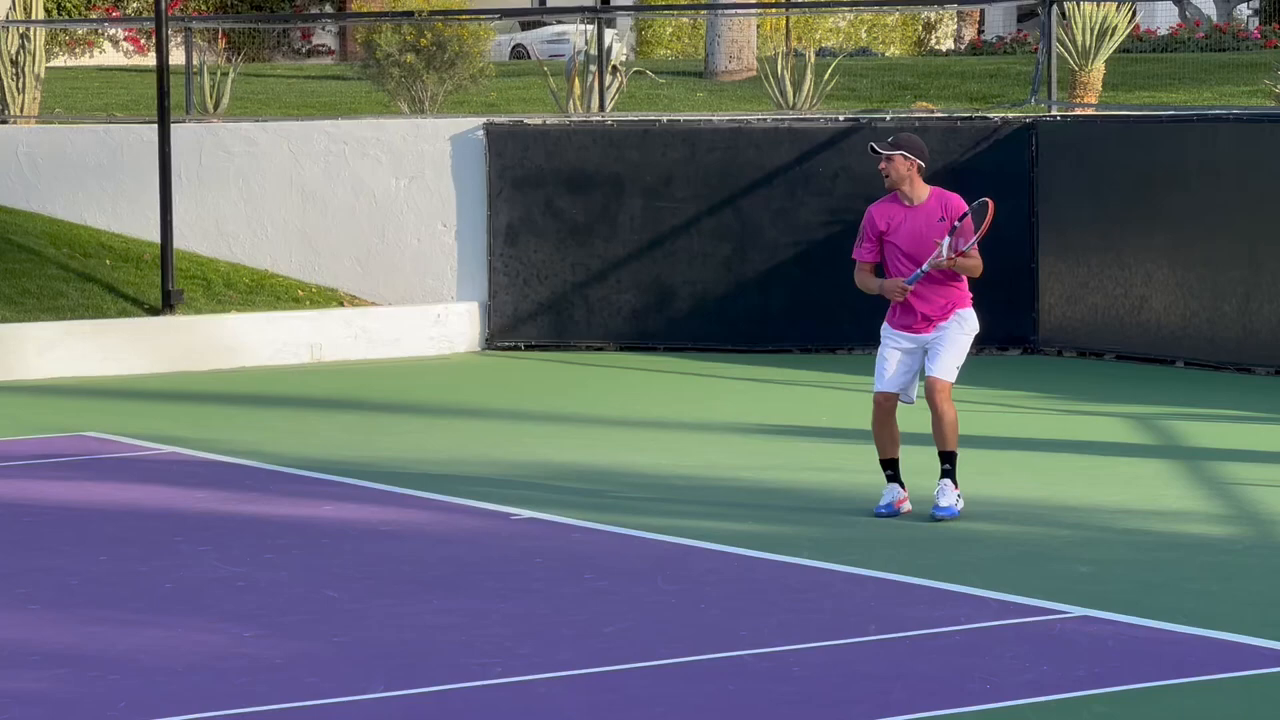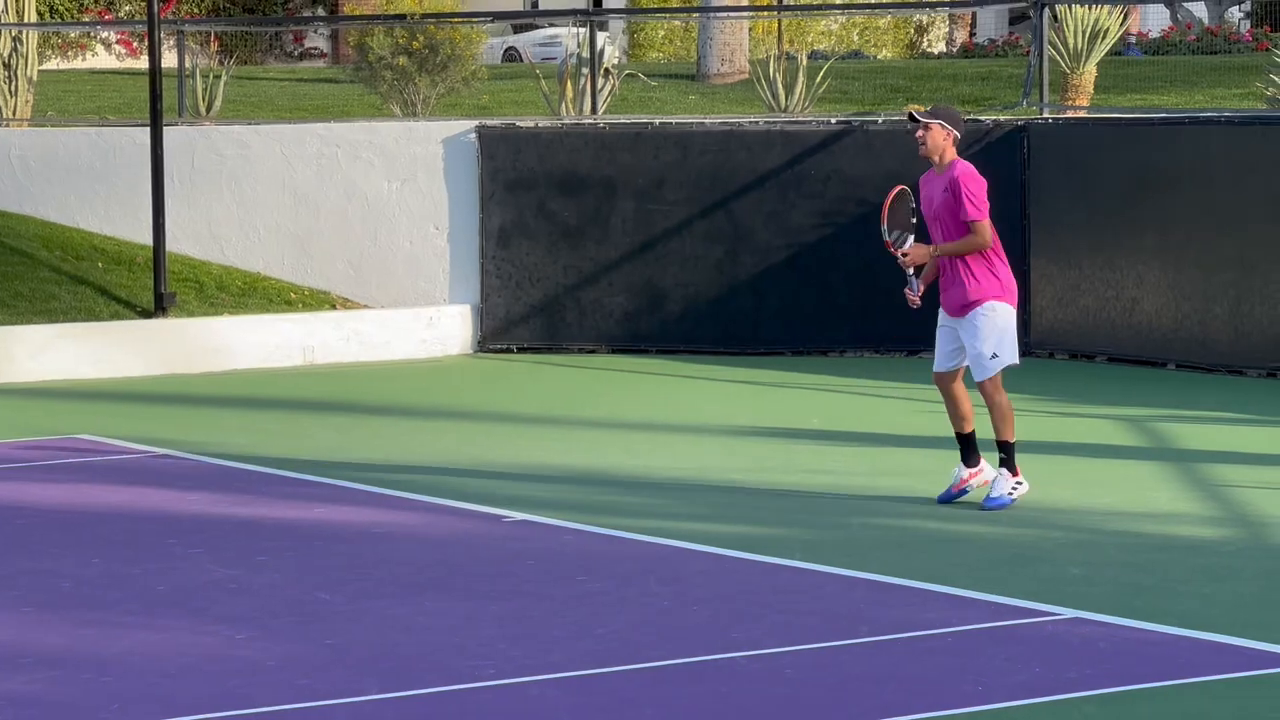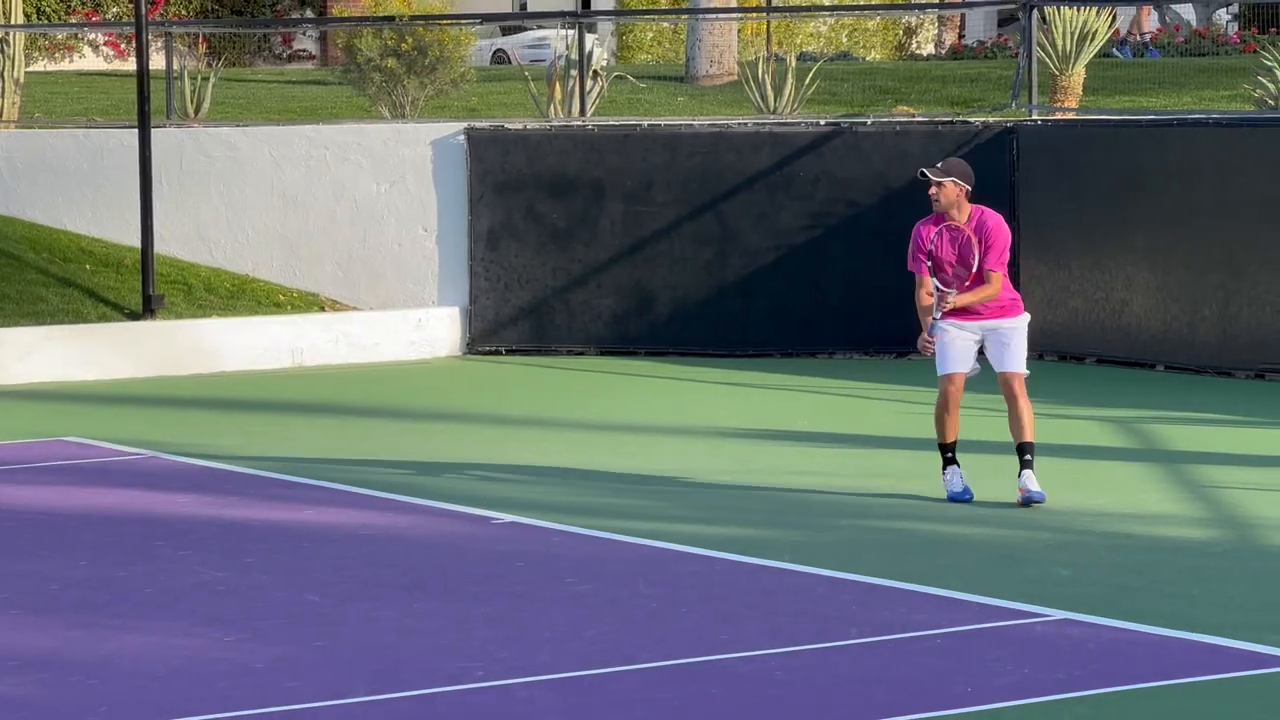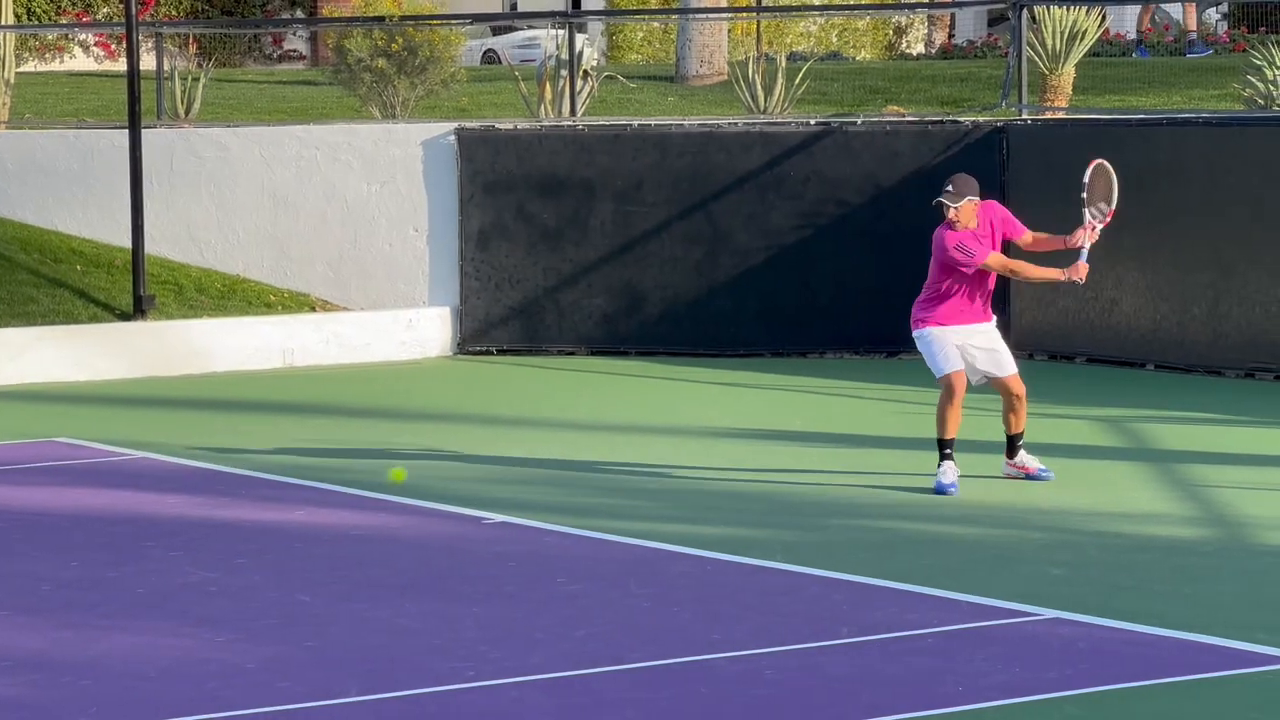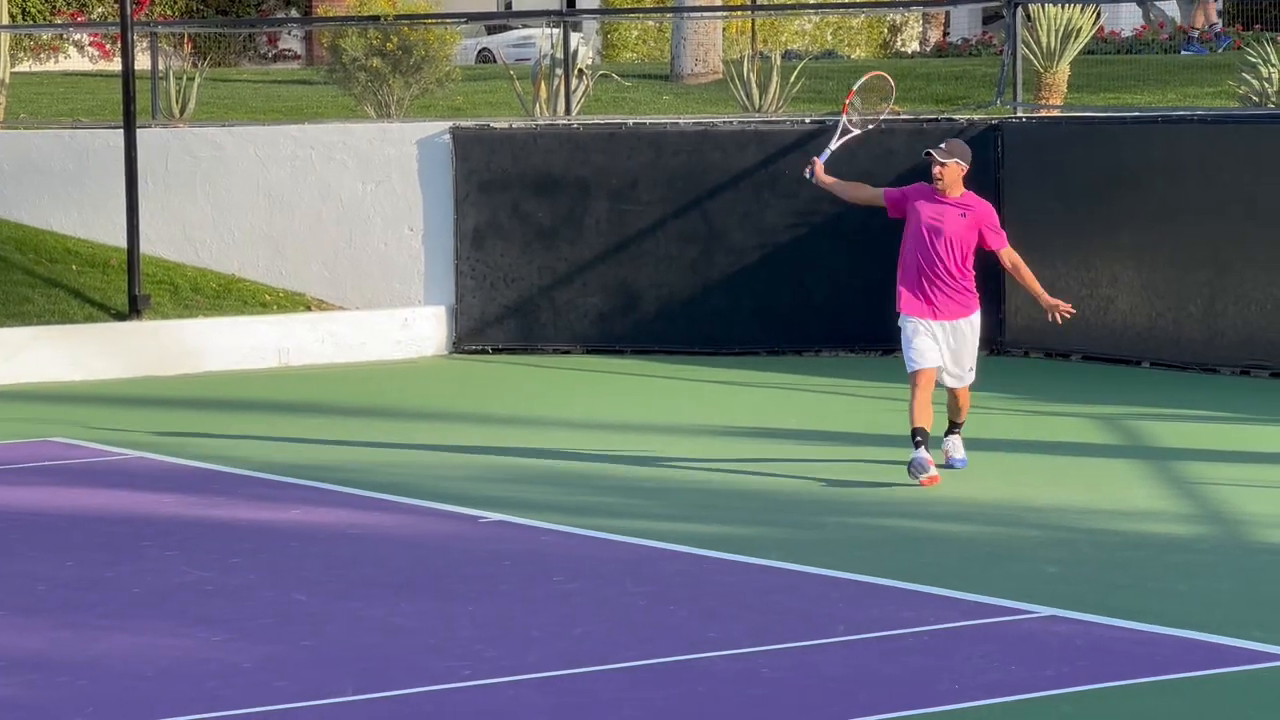
dt=0.5s
person 1, frame 1
left shoulder: (951, 205)
right shoulder: (876, 213)
left elbow: (975, 266)
right elbow: (862, 275)
left wrist: (952, 263)
right wrist: (888, 286)
left hip: (951, 318)
right hip: (901, 326)
left knee: (937, 387)
right knee: (883, 401)
left ankle: (949, 482)
right ankle: (894, 488)
person 1, frame 2
left shoulder: (963, 176)
right shoulder: (926, 181)
left elbow: (982, 238)
left wrist: (929, 251)
right wrist: (921, 282)
left hip: (988, 297)
right hip: (954, 300)
left knee: (989, 384)
right knee: (947, 379)
left ankle: (1010, 473)
right ankle: (972, 465)
person 1, frame 3
left shoulder: (991, 223)
right shoulder: (924, 231)
left elbow: (994, 286)
right elbow: (923, 291)
left wrist: (954, 301)
right wrist: (925, 330)
left hip: (1004, 314)
right hip: (951, 321)
left knee: (1014, 383)
right knee: (950, 387)
left ankle: (1028, 474)
right ankle: (951, 468)
person 1, frame 4
left shoulder: (993, 212)
right shoulder: (948, 239)
left elbow: (1029, 241)
right elbow: (1010, 269)
left wrist: (1070, 240)
right wrist: (1065, 274)
left hip: (978, 323)
right hip: (935, 324)
left knee: (1016, 391)
right knee: (954, 385)
left ankle: (1014, 456)
right ankle: (946, 464)
person 1, frame 5
left shoulder: (980, 210)
right shoulder: (916, 195)
left elbow: (1010, 260)
right elbow: (869, 194)
left wrist: (1045, 299)
right wrist: (827, 180)
left hip: (961, 315)
right hip: (917, 314)
left knee: (959, 386)
right knee: (921, 382)
left ankle: (953, 437)
right ankle: (921, 459)
